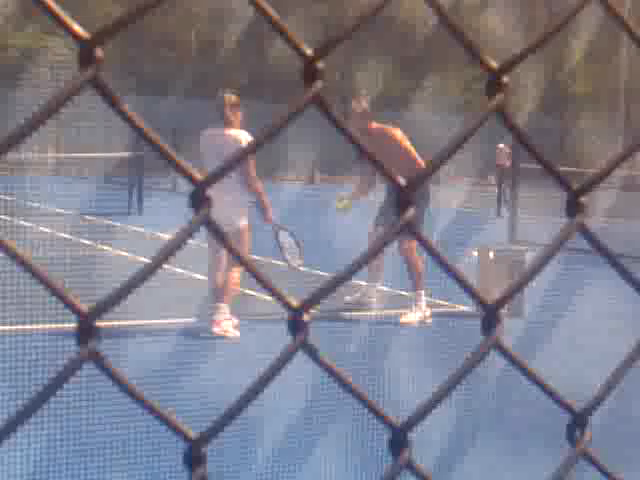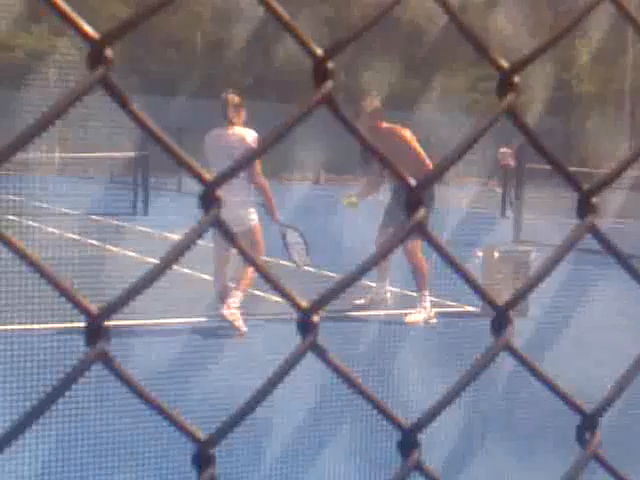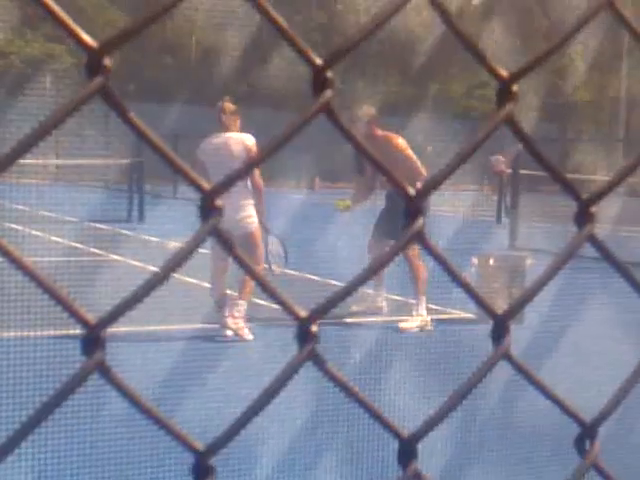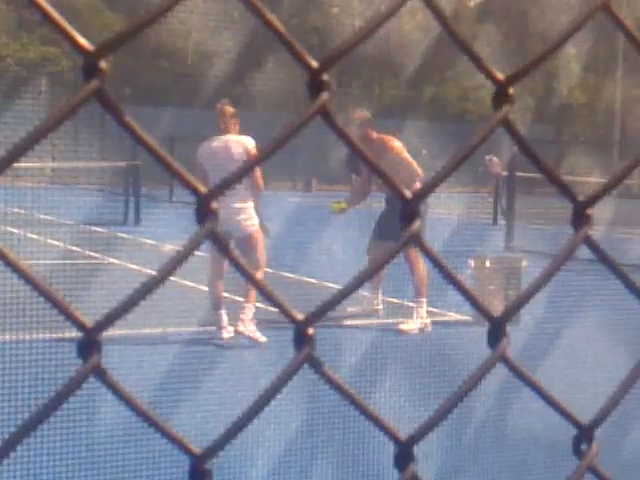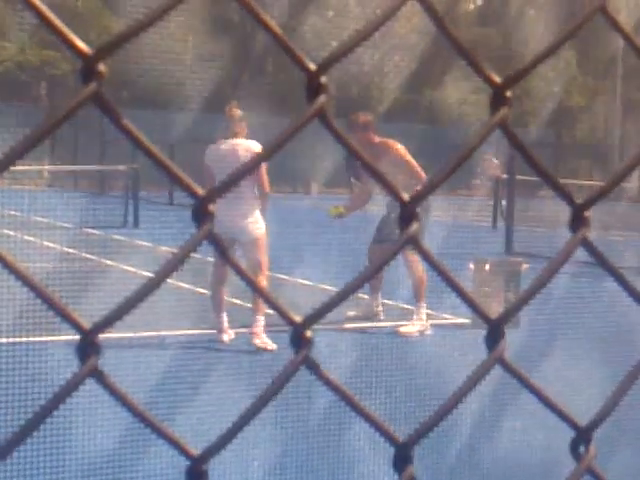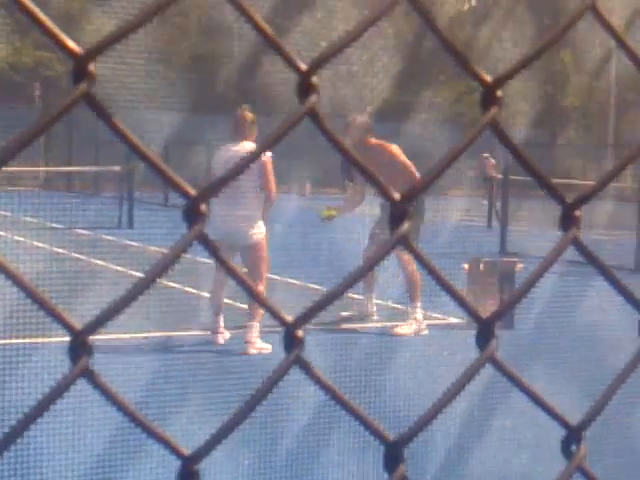
dt=0.2s
person 1, frame 1
left shoulder: (205, 136)
right shoulder: (243, 138)
left elbow: (208, 169)
right elbow: (250, 180)
right wrist: (265, 205)
left hip: (210, 203)
right hip: (233, 206)
left knee: (216, 261)
right knee: (236, 264)
left ankle: (223, 314)
right ankle: (221, 318)
person 1, frame 2
left shoulder: (210, 137)
right shoulder: (247, 136)
left elbow: (211, 172)
right elbow: (257, 177)
right wrist: (271, 203)
left hip: (217, 204)
right hip: (241, 206)
left knee: (221, 262)
right knee: (254, 258)
left ankle: (227, 306)
right ankle: (232, 303)
person 1, frame 3
left shoulder: (205, 145)
right shoulder: (246, 140)
right elbow: (257, 182)
right wrist: (259, 206)
right hip: (241, 209)
left knee: (219, 268)
right knee: (256, 263)
left ankle: (224, 321)
right ankle: (237, 314)
person 1, frame 4
left shoulder: (204, 149)
right shoulder: (246, 143)
left elbow: (203, 187)
right elbow: (257, 184)
right wrist: (255, 204)
left hip: (216, 214)
right hip: (242, 211)
left knee: (217, 270)
right knee: (257, 266)
left ankle: (223, 324)
right ankle: (246, 319)
person 1, frame 5
left shoulder: (211, 151)
right shoulder: (253, 147)
left elbow: (209, 190)
right elbow: (264, 188)
right wrist: (260, 208)
left hip: (222, 217)
right hip: (248, 216)
left knee: (220, 273)
right knee: (260, 274)
left ankle: (223, 328)
right ankle: (257, 331)
person 1, frame 6
left shoulder: (220, 153)
right shoulder: (261, 153)
right elbow: (270, 193)
right wrist: (263, 213)
left hip: (221, 218)
right hip: (248, 221)
left knee: (221, 276)
right knee: (258, 280)
left ankle: (219, 329)
right ankle: (252, 338)
person 2, frame 1
left shoulder: (391, 134)
right shoulder: (366, 141)
left elbow: (419, 167)
right elbow: (368, 181)
right wrist: (350, 198)
left hip: (414, 190)
right hip: (395, 191)
left knee: (407, 246)
right knee: (375, 238)
left ankle: (421, 307)
right ankle: (370, 293)
person 2, frame 2
left shoulder: (400, 134)
right shoulder: (375, 142)
left elbow: (427, 168)
right elbow: (375, 180)
right wrist: (358, 196)
left hip: (418, 193)
right hip: (400, 193)
left knee: (411, 247)
right knee: (382, 239)
left ankle: (425, 307)
right ankle: (381, 292)
person 2, frame 3
left shoulder: (393, 141)
right shoulder: (369, 149)
left elbow: (421, 174)
right elbow: (368, 186)
right wrist: (351, 201)
right hip: (393, 200)
left knee: (410, 252)
right knee: (375, 248)
left ankle: (422, 313)
right ankle: (377, 300)
person 2, frame 4
left shoulder: (389, 144)
right shoulder: (364, 153)
left elbow: (417, 174)
right elbow: (363, 188)
right wrist: (346, 204)
right hip: (393, 202)
left knee: (411, 253)
right knee: (374, 250)
left ankle: (421, 315)
right ankle: (375, 303)
person 2, frame 5
left shoulder: (392, 148)
right shoulder: (367, 157)
left elbow: (421, 179)
right elbow: (365, 194)
right wrist: (345, 209)
right hip: (395, 206)
left knee: (410, 256)
right knee: (374, 254)
left ankle: (421, 318)
right ankle: (374, 307)
person 2, frame 6
left shoulder: (387, 150)
right shoulder: (360, 159)
left elbow: (416, 180)
right elbow: (356, 197)
right wrist: (335, 211)
left hip: (409, 206)
right hip: (389, 208)
left knee: (405, 257)
right knee: (369, 254)
left ankle: (417, 318)
right ankle: (369, 307)
